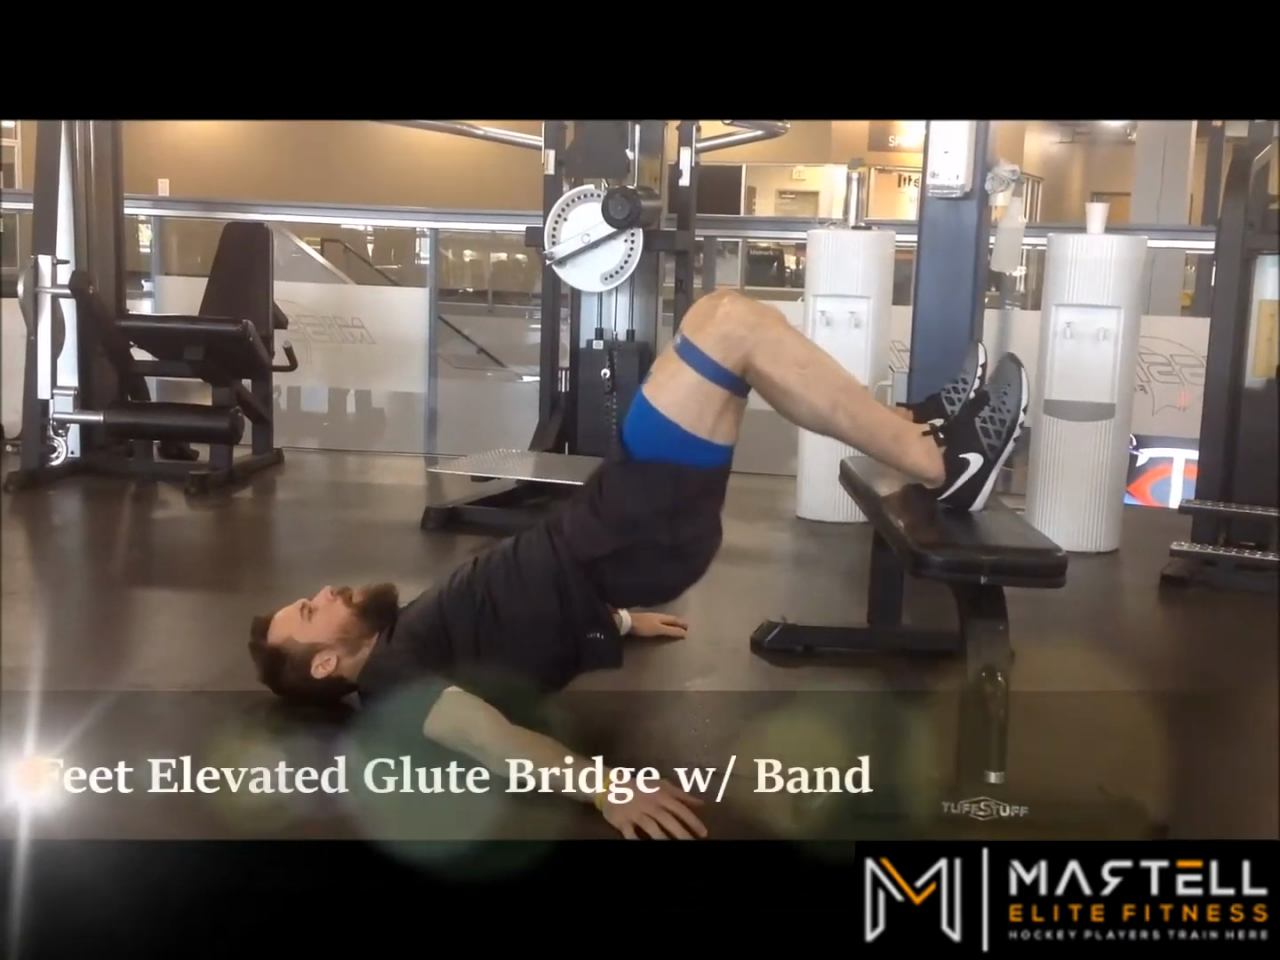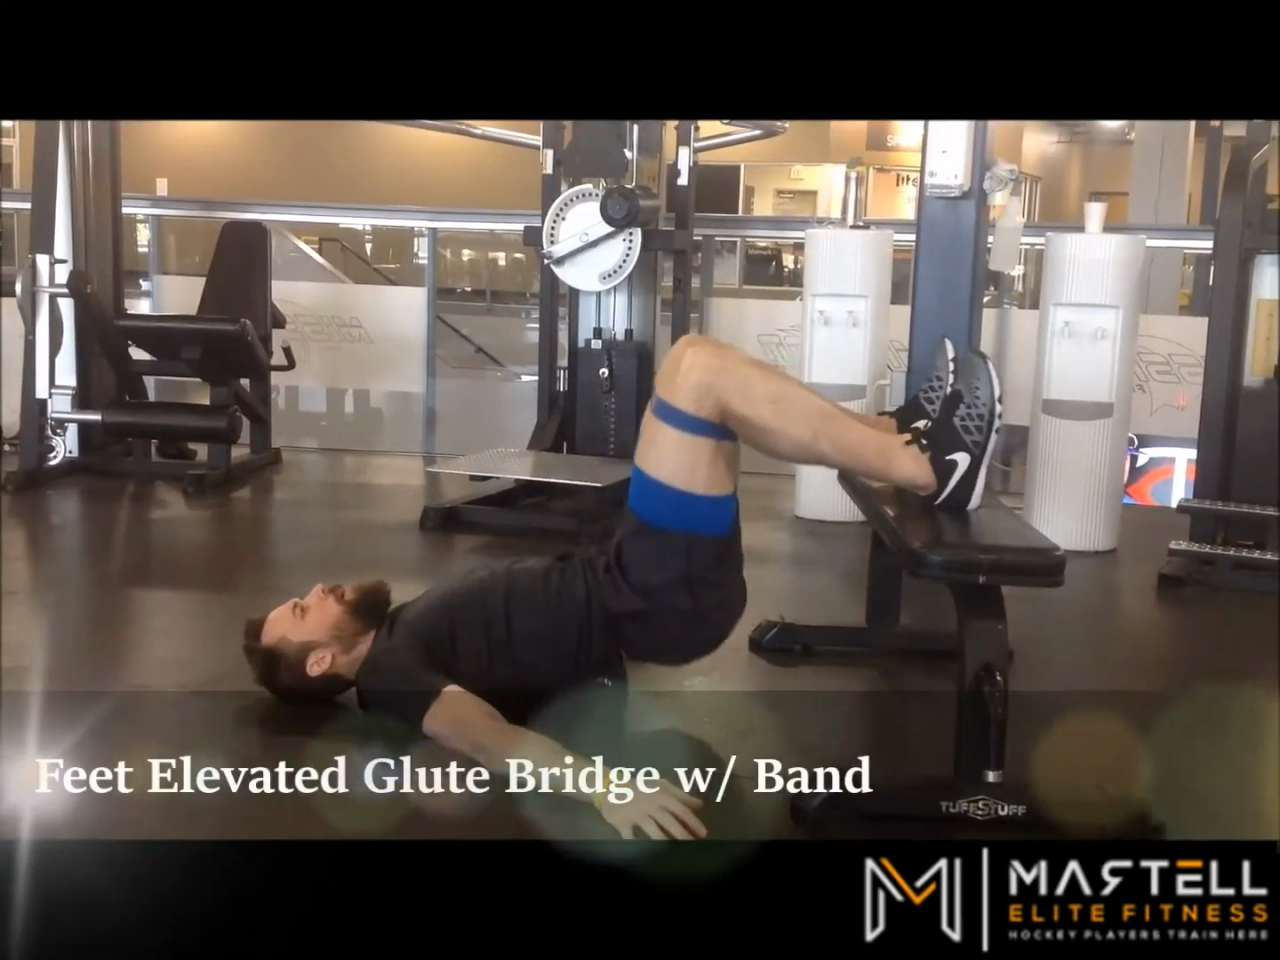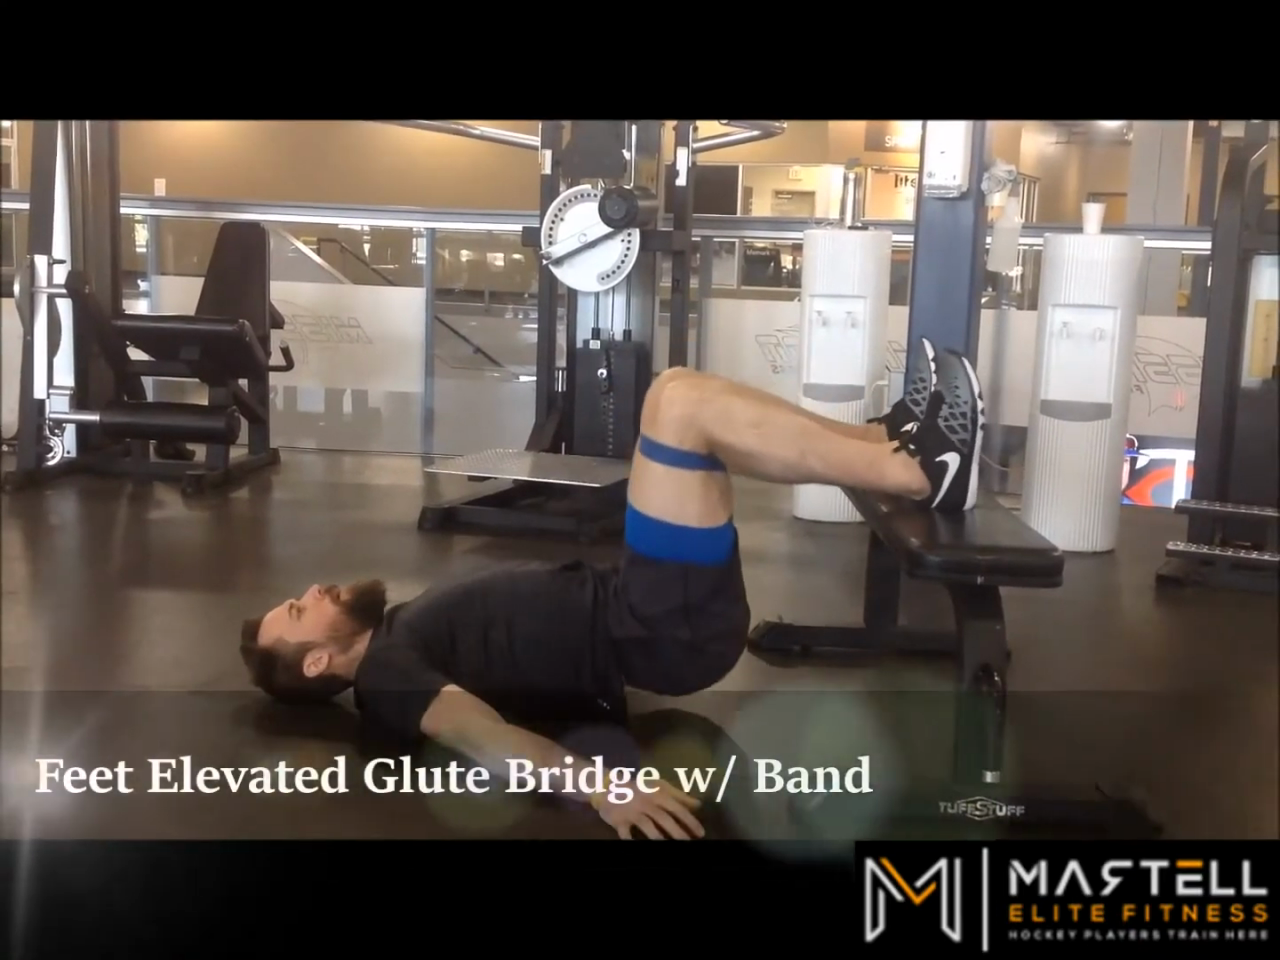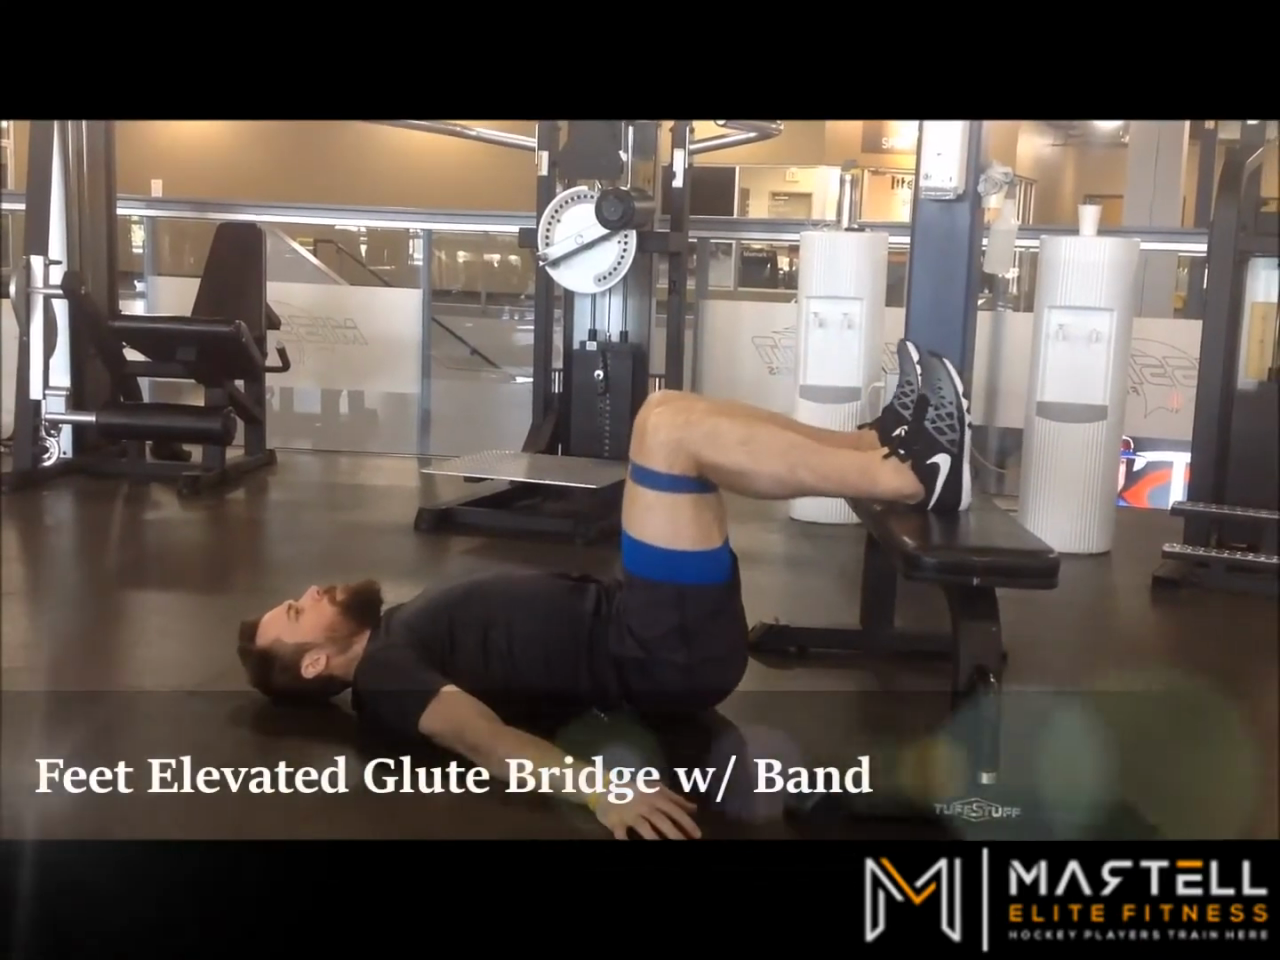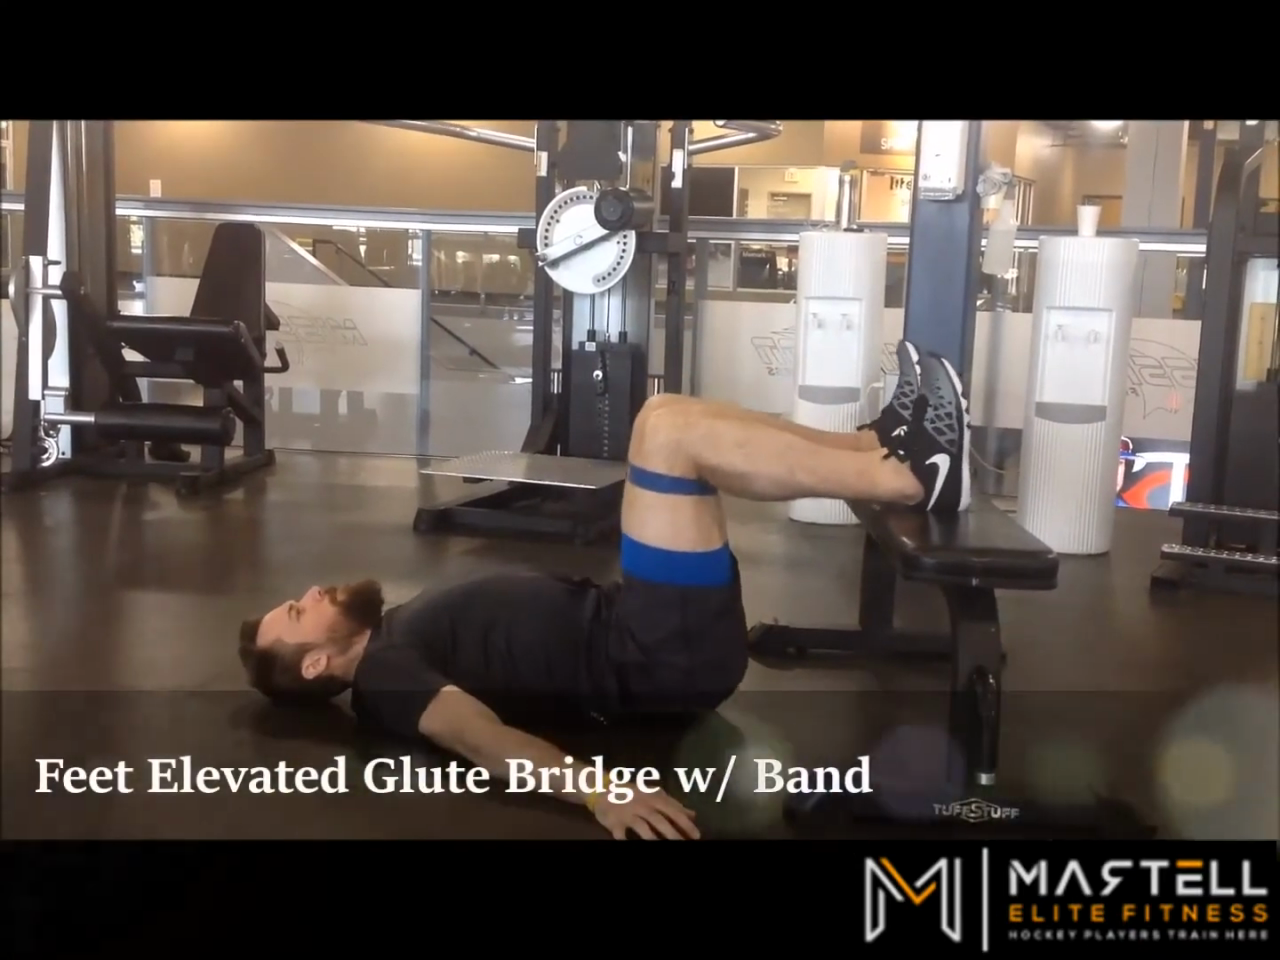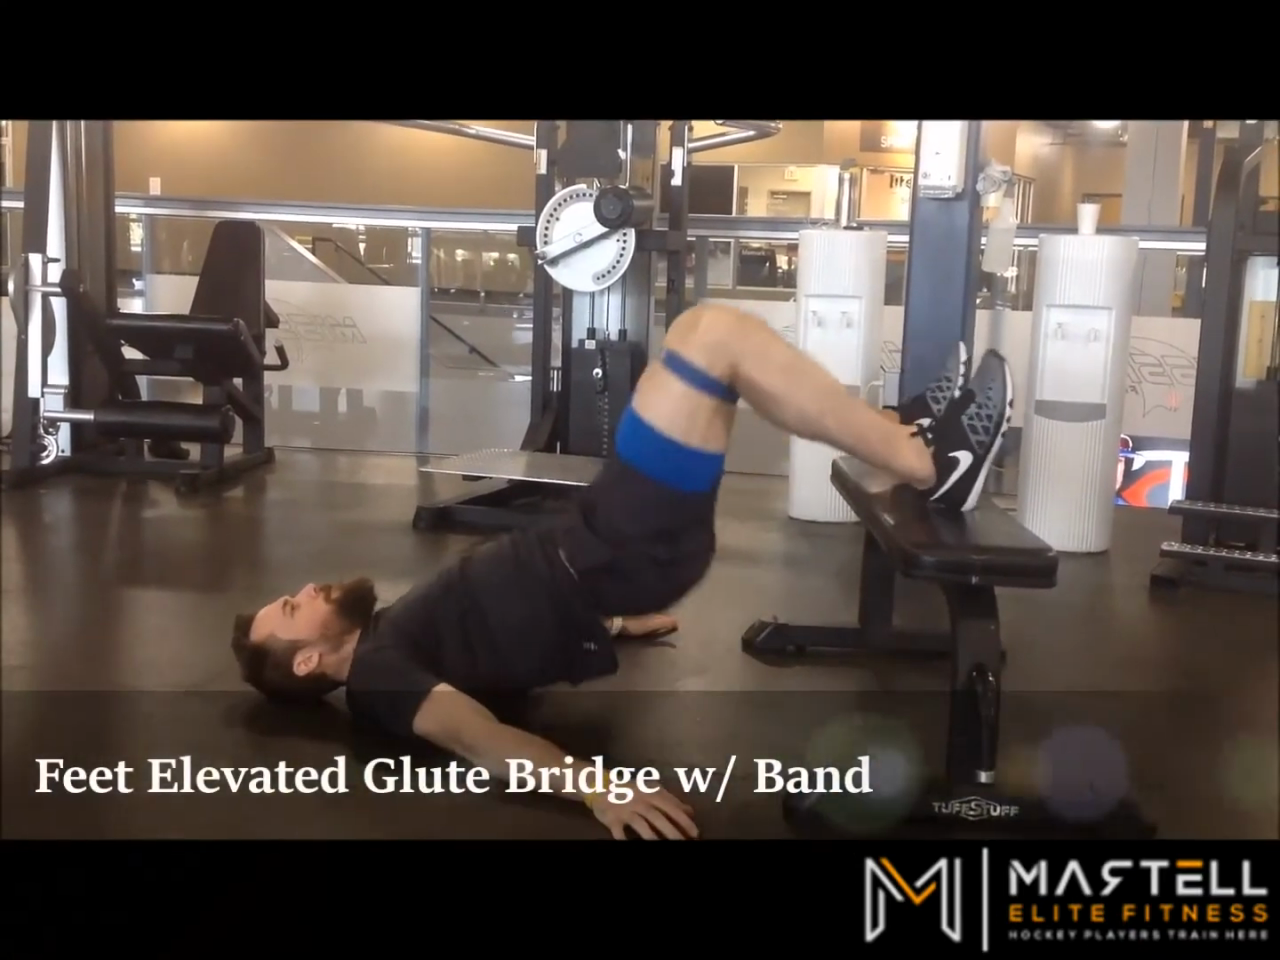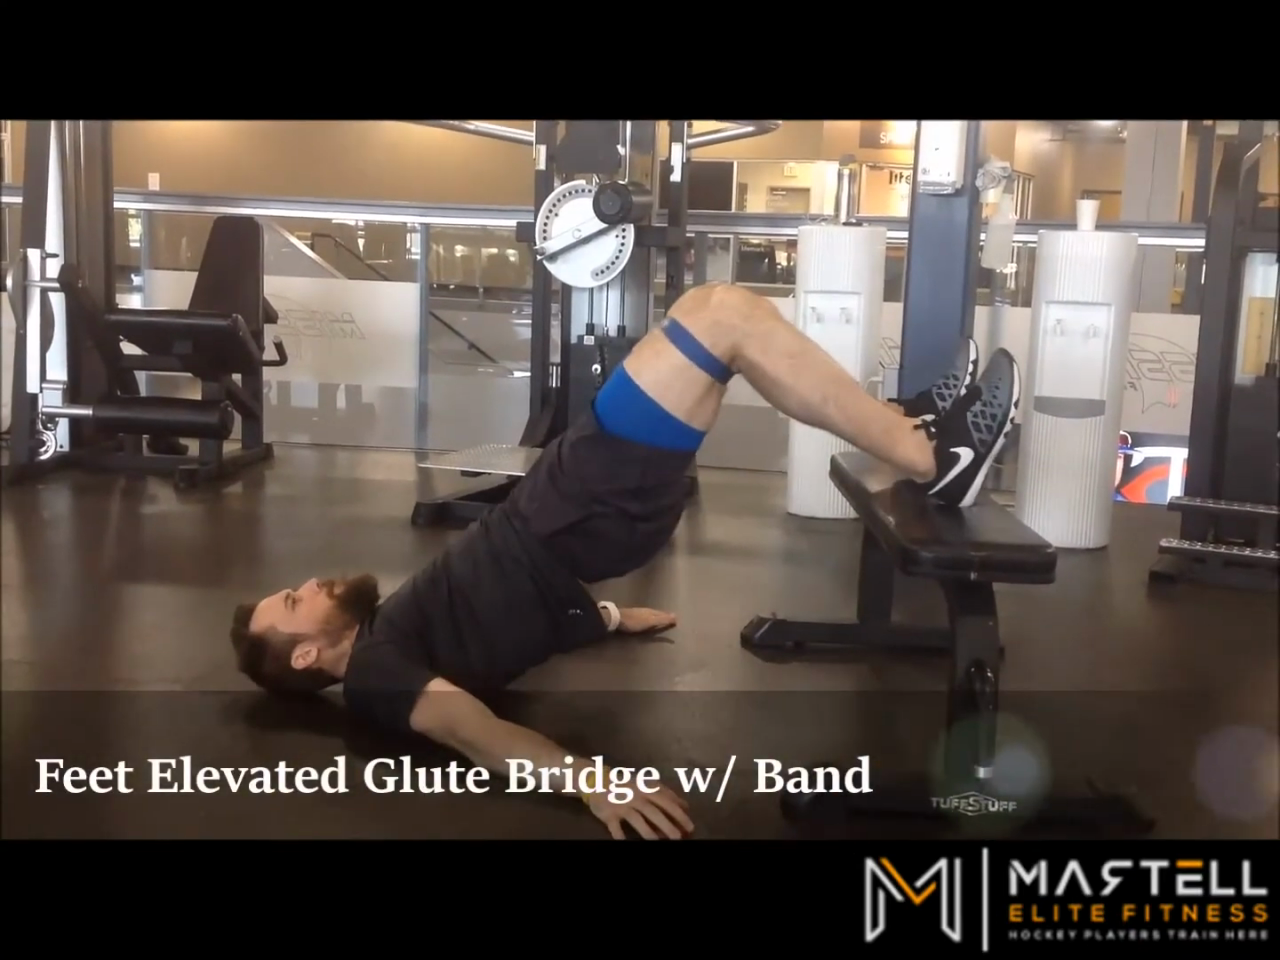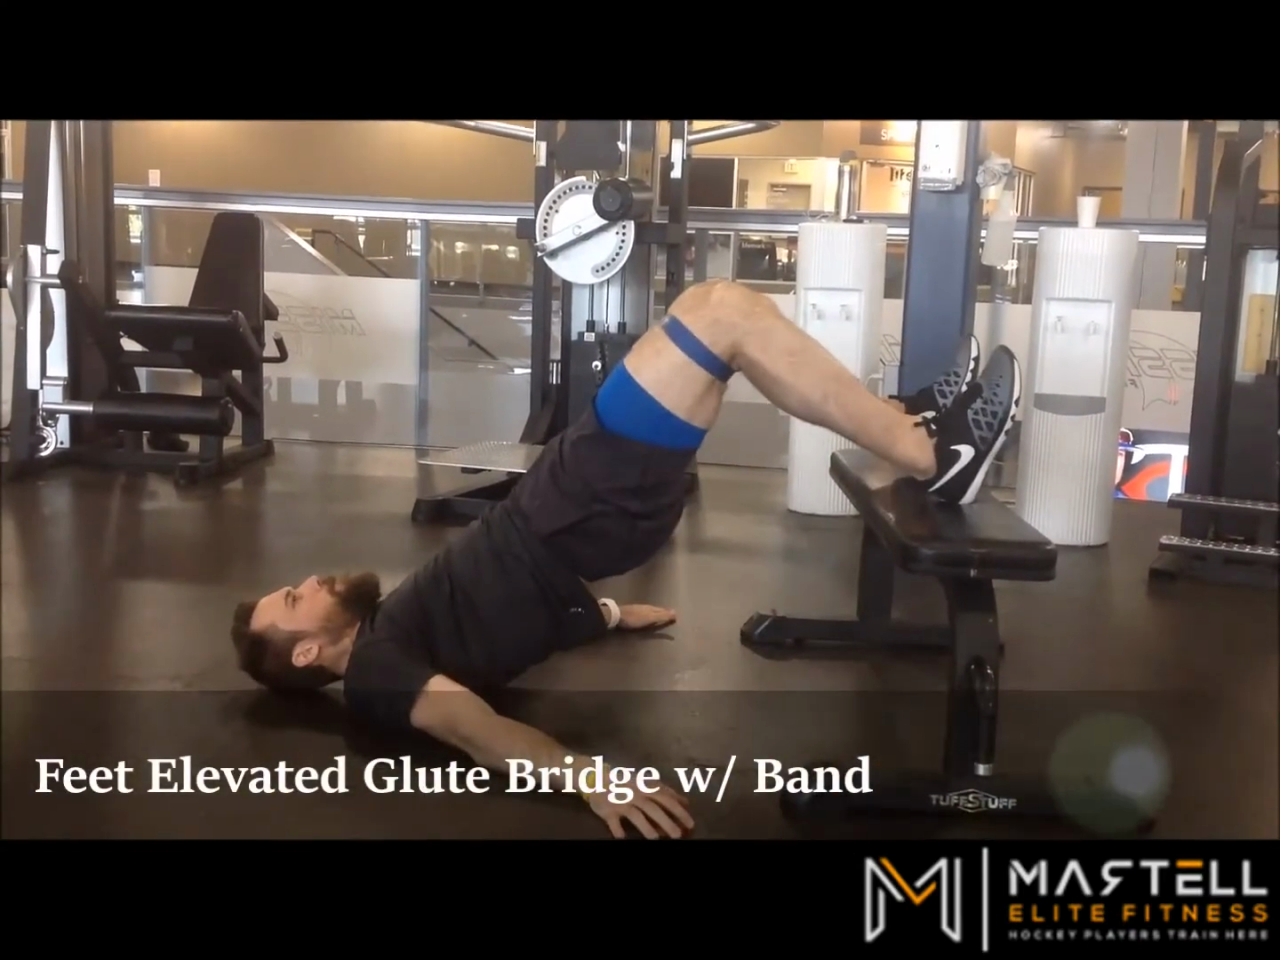
dt=0.4s
person 1, frame 1
left shoulder: (404, 636)
right shoulder: (392, 677)
right elbow: (486, 737)
left wrist: (616, 619)
right wrist: (604, 785)
left hip: (601, 543)
right hip: (629, 538)
left knee: (729, 323)
right knee: (731, 323)
left ankle: (919, 430)
right ankle: (940, 462)
person 1, frame 2
left shoulder: (401, 634)
right shoulder: (389, 676)
right elbow: (487, 736)
right wrist: (600, 785)
left hip: (614, 587)
right hip: (659, 599)
left knee: (704, 373)
right knee: (699, 369)
left ankle: (904, 436)
right ankle: (931, 469)
person 1, frame 3
left shoulder: (401, 632)
right shoulder: (388, 677)
right elbow: (482, 735)
right wrist: (597, 783)
left hip: (619, 604)
right hip: (665, 632)
left knee: (690, 406)
right knee: (681, 402)
left ankle: (895, 439)
right ankle: (923, 473)
person 1, frame 4
left shoulder: (399, 633)
right shoulder: (385, 677)
right elbow: (479, 736)
right wrist: (595, 788)
left hip: (618, 616)
right hip: (662, 653)
left knee: (681, 424)
right knee: (670, 427)
left ankle: (881, 443)
right ankle: (917, 477)
person 1, frame 5
left shoulder: (399, 633)
right shoulder: (386, 678)
right elbow: (480, 736)
right wrist: (593, 788)
left hip: (615, 619)
right hip: (661, 656)
left knee: (680, 429)
right knee: (669, 430)
left ankle: (885, 446)
right ankle: (916, 479)
person 1, frame 6
left shoulder: (389, 635)
right shoulder: (377, 679)
right elbow: (472, 735)
right wrist: (592, 786)
left hip: (588, 555)
right hip: (616, 557)
left knee: (713, 343)
right knee: (712, 332)
left ankle: (907, 431)
right ankle: (930, 464)
person 1, frame 7
left shoulder: (385, 635)
right shoulder: (374, 674)
right elbow: (471, 730)
right wrist: (589, 779)
left hip: (564, 516)
right hip: (588, 511)
left knee: (725, 317)
right knee: (722, 313)
left ankle: (909, 427)
right ankle: (930, 456)
person 1, frame 8
left shoulder: (385, 632)
right shoulder: (375, 671)
right elbow: (470, 726)
right wrist: (587, 776)
left hip: (567, 511)
left knee: (726, 315)
right knee: (722, 310)
left ankle: (908, 422)
right ankle: (929, 454)
